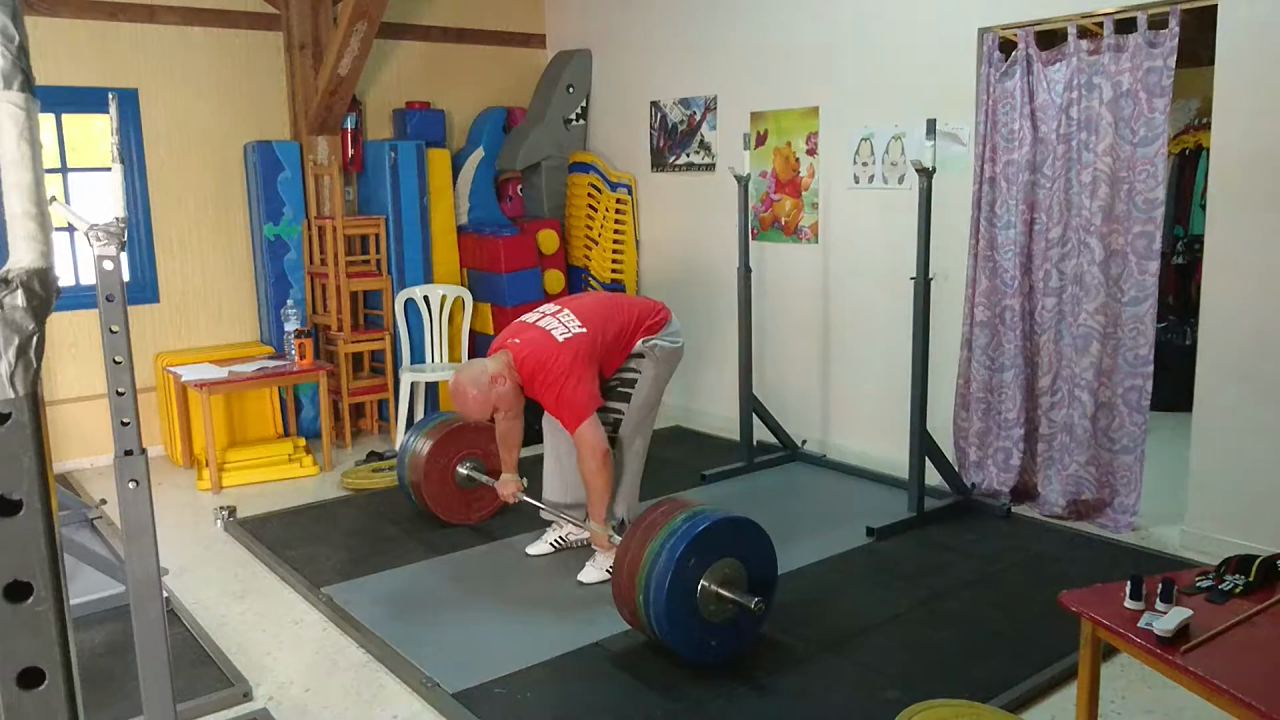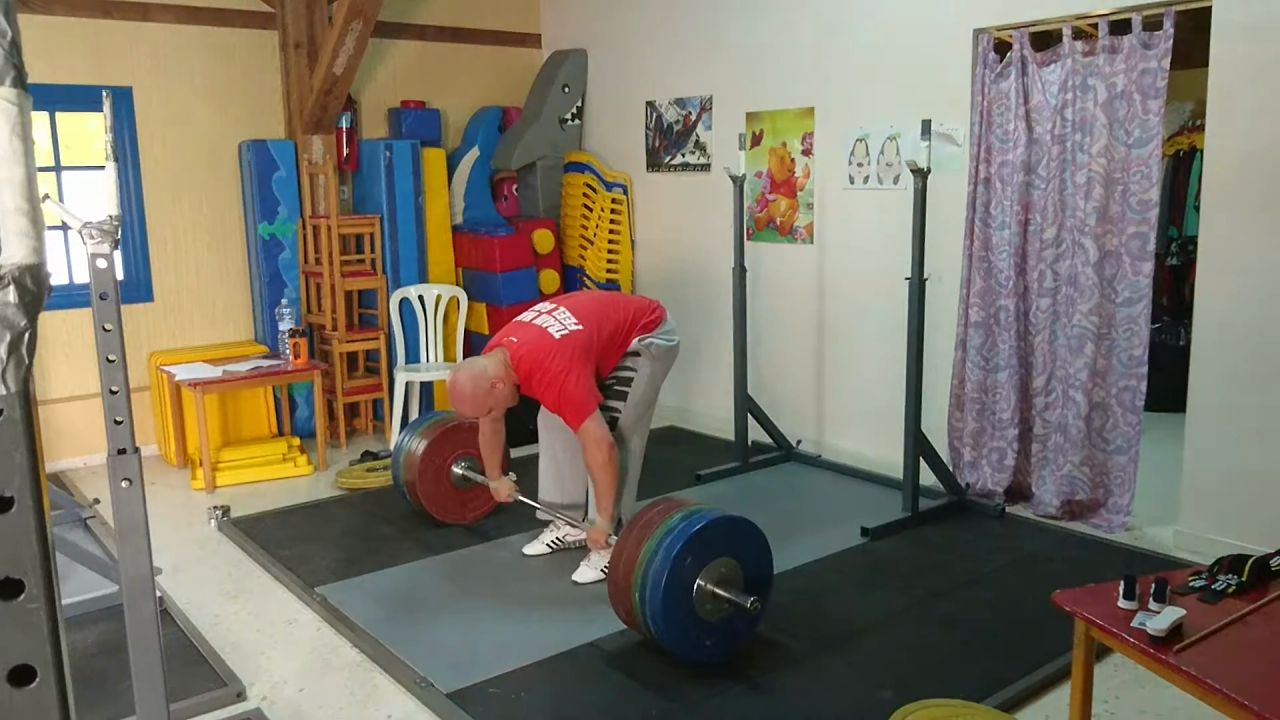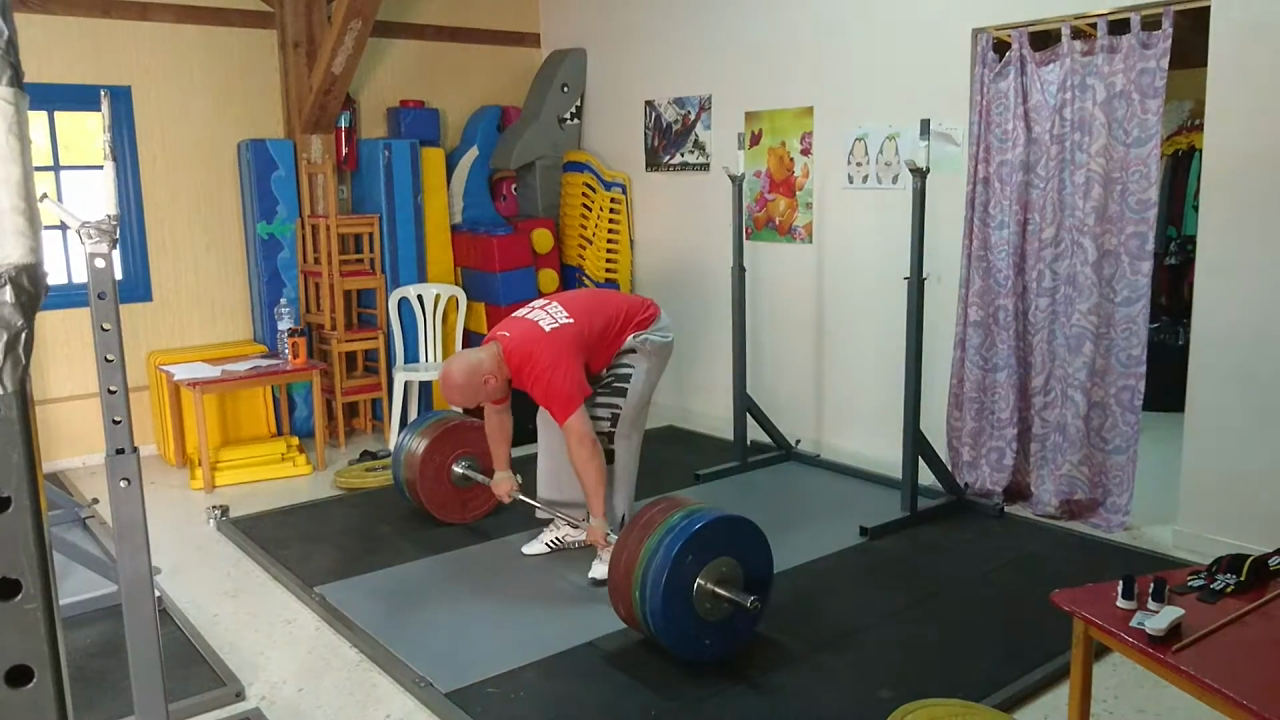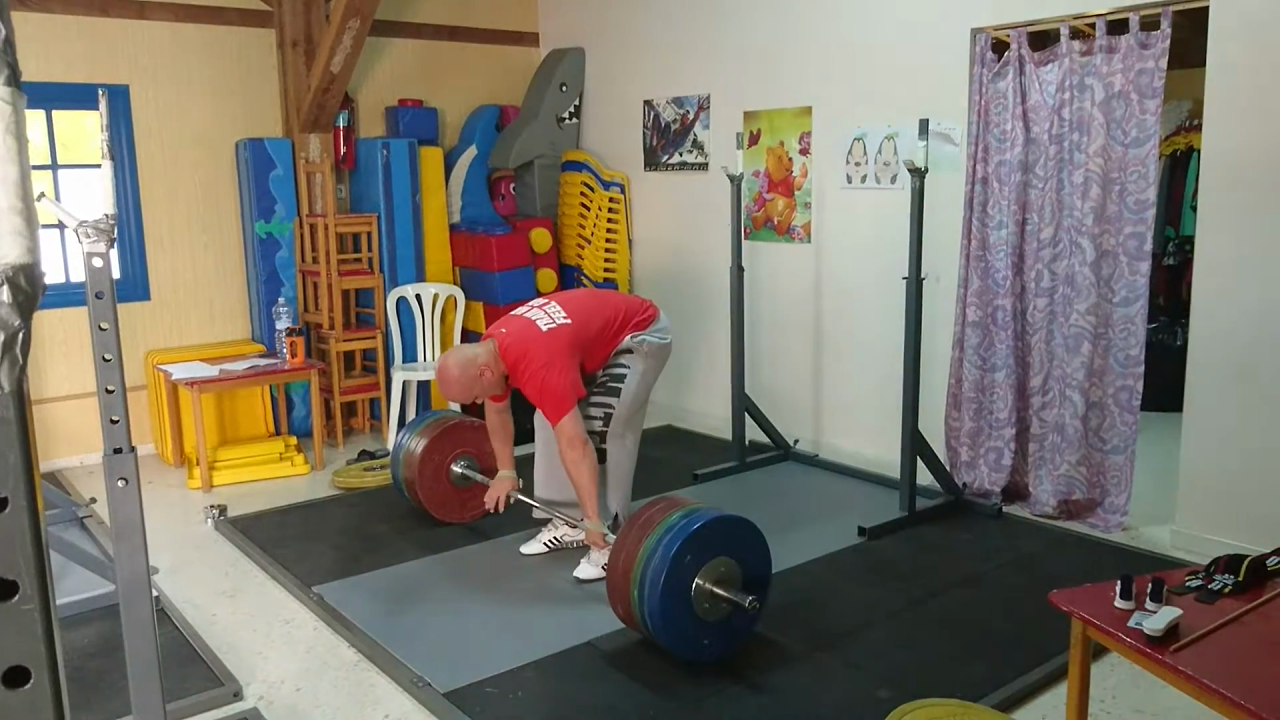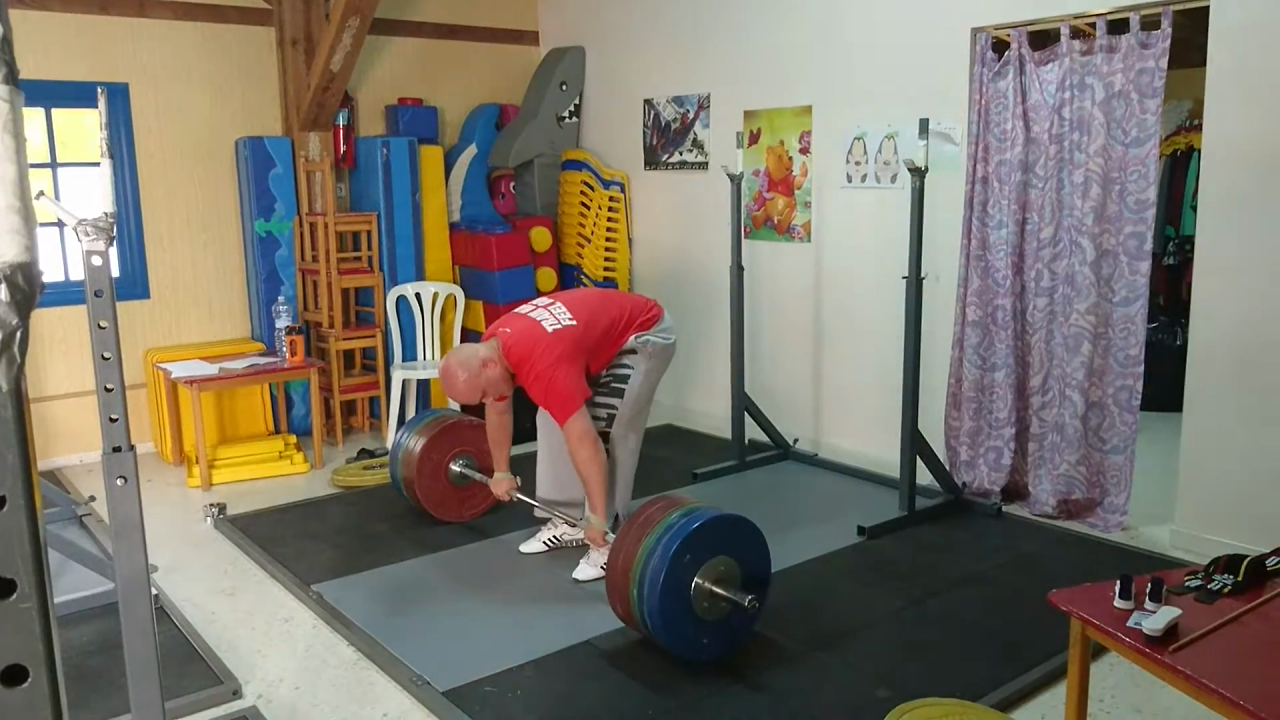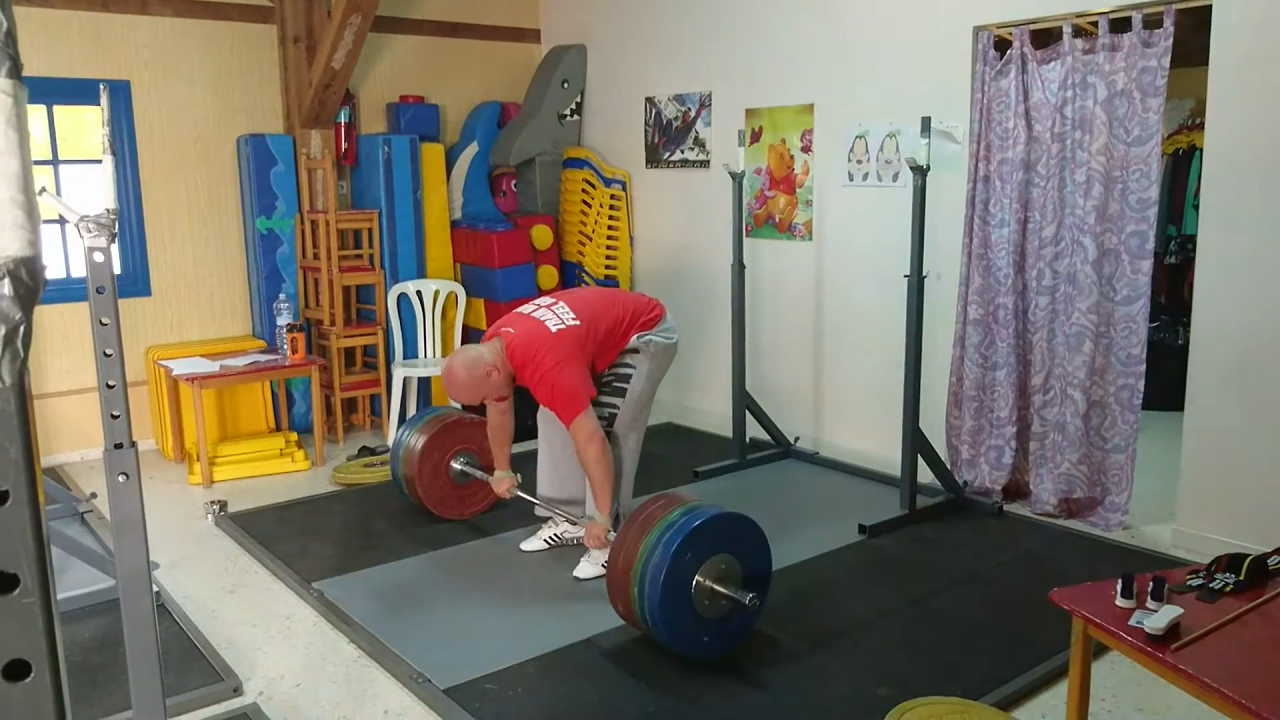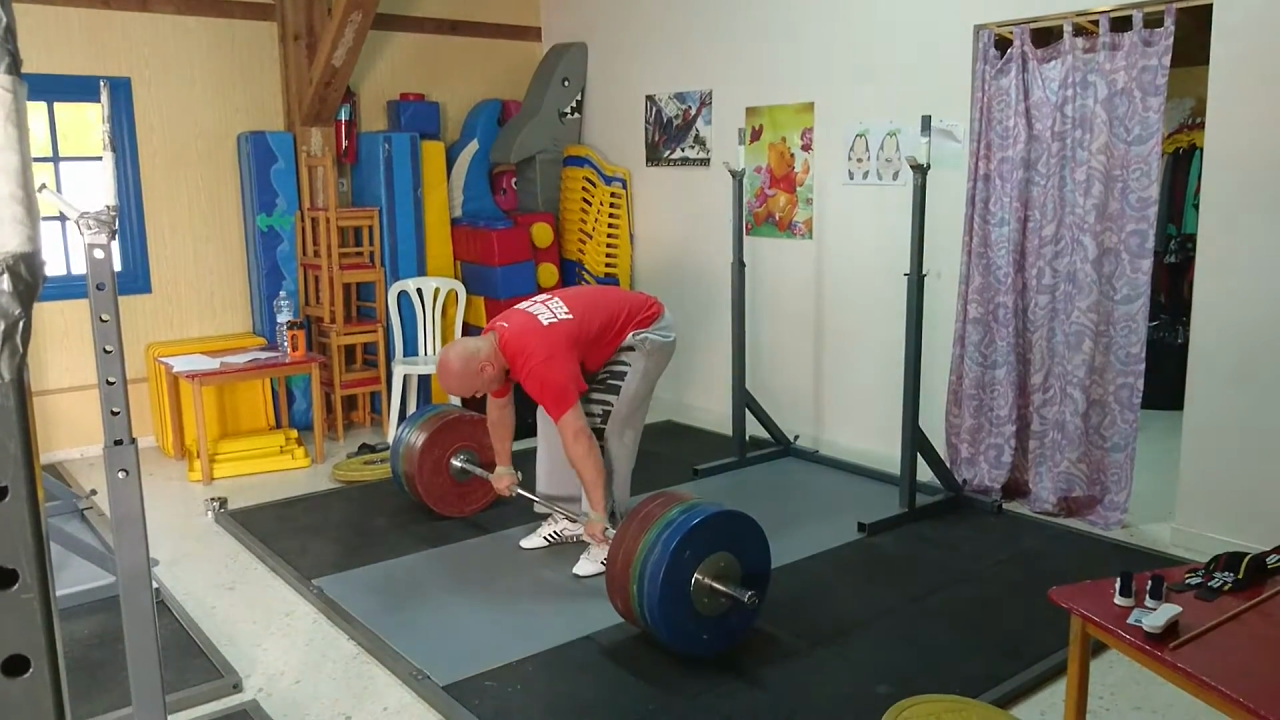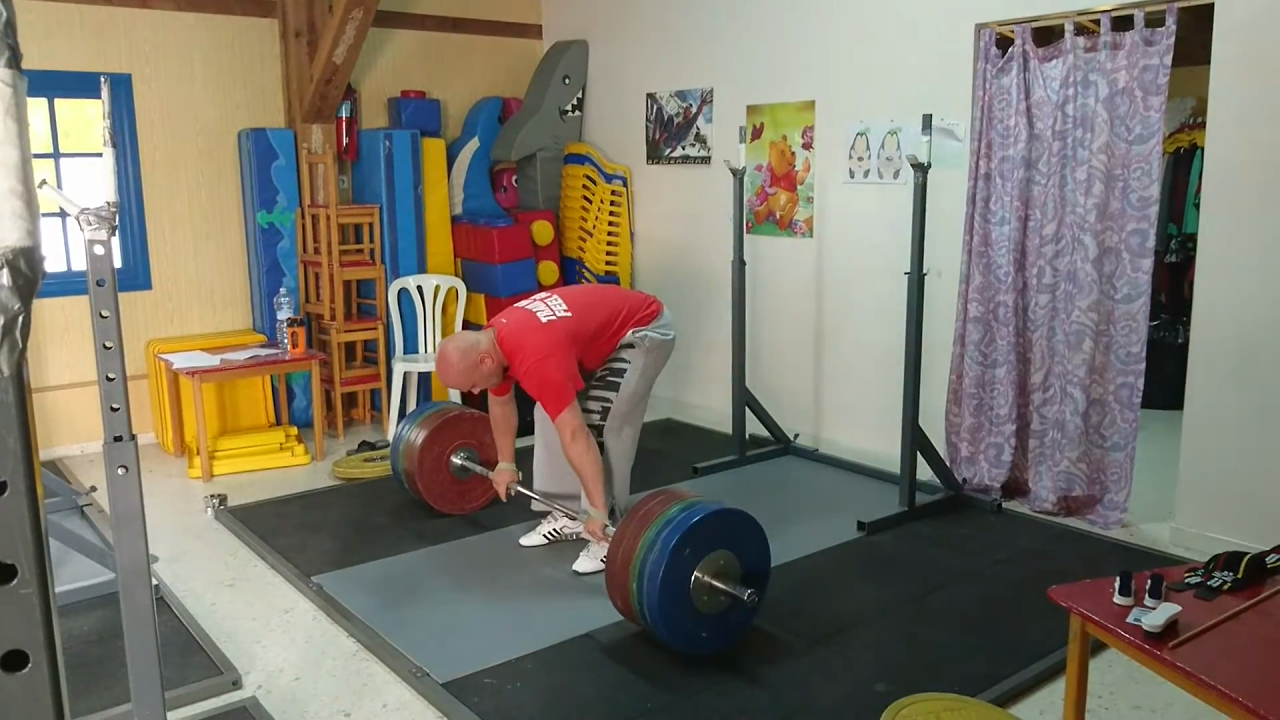
dt=0.3s
person 1, frame 1
left shoulder: (554, 374)
right shoulder: (498, 358)
left elbow: (596, 450)
right elbow: (510, 417)
left wrist: (598, 524)
right wrist: (509, 473)
left hip: (652, 337)
right hip: (610, 330)
left knee: (612, 433)
right knee: (560, 423)
right ankle: (572, 523)
person 1, frame 2
left shoulder: (552, 373)
right shoulder: (493, 359)
left elbow: (601, 446)
right elbow: (490, 422)
left wrist: (603, 522)
right wrist: (496, 479)
left hip: (648, 335)
right hip: (605, 329)
left knee: (612, 431)
right knee: (555, 421)
left ankle: (612, 543)
right ankle: (570, 523)
person 1, frame 3
left shoulder: (544, 367)
right shoulder: (489, 354)
left elbow: (583, 441)
right elbow: (497, 413)
left wrist: (597, 519)
right wrist: (501, 472)
left hip: (642, 332)
right hip: (600, 330)
left knee: (605, 430)
right knee: (553, 421)
left ankle: (612, 540)
right ankle: (570, 522)
person 1, frame 4
left shoulder: (538, 366)
right shoulder: (488, 349)
left elbow: (575, 443)
right elbow: (498, 411)
left wrist: (593, 520)
right wrist: (505, 472)
left hip: (641, 334)
right hip: (599, 331)
left knee: (601, 430)
right knee: (551, 421)
left ankle: (608, 540)
right ankle: (568, 522)
person 1, frame 5
left shoulder: (543, 366)
right shoulder: (491, 346)
left elbow: (585, 441)
right elbow: (498, 411)
left wrist: (598, 519)
right wrist: (501, 472)
left hip: (644, 334)
right hip: (604, 329)
left knee: (605, 430)
right knee: (553, 420)
left ankle: (609, 540)
right ankle: (568, 522)
person 1, frame 6
left shoulder: (548, 367)
right shoulder: (491, 347)
left elbow: (592, 440)
right elbow: (499, 410)
left wrist: (601, 517)
right wrist: (502, 470)
left hip: (647, 334)
right hip: (604, 326)
left knee: (607, 429)
right knee: (555, 418)
left ankle: (610, 539)
right ankle: (569, 520)
person 1, frame 7
left shoulder: (539, 361)
right shoulder: (490, 343)
left elbow: (579, 437)
right elbow: (499, 406)
left wrist: (597, 514)
right wrist: (503, 467)
left hip: (645, 331)
right hip: (604, 327)
left knee: (602, 426)
right knee: (554, 415)
left ankle: (608, 536)
right ankle: (568, 517)
person 1, frame 8
left shoulder: (536, 360)
right shoulder: (490, 340)
left elbow: (575, 436)
right elbow: (502, 403)
left wrist: (598, 511)
right wrist: (506, 464)
left hip: (644, 330)
right hip: (602, 326)
left knee: (601, 425)
right knee: (552, 414)
left ankle: (608, 533)
right ankle: (568, 515)
